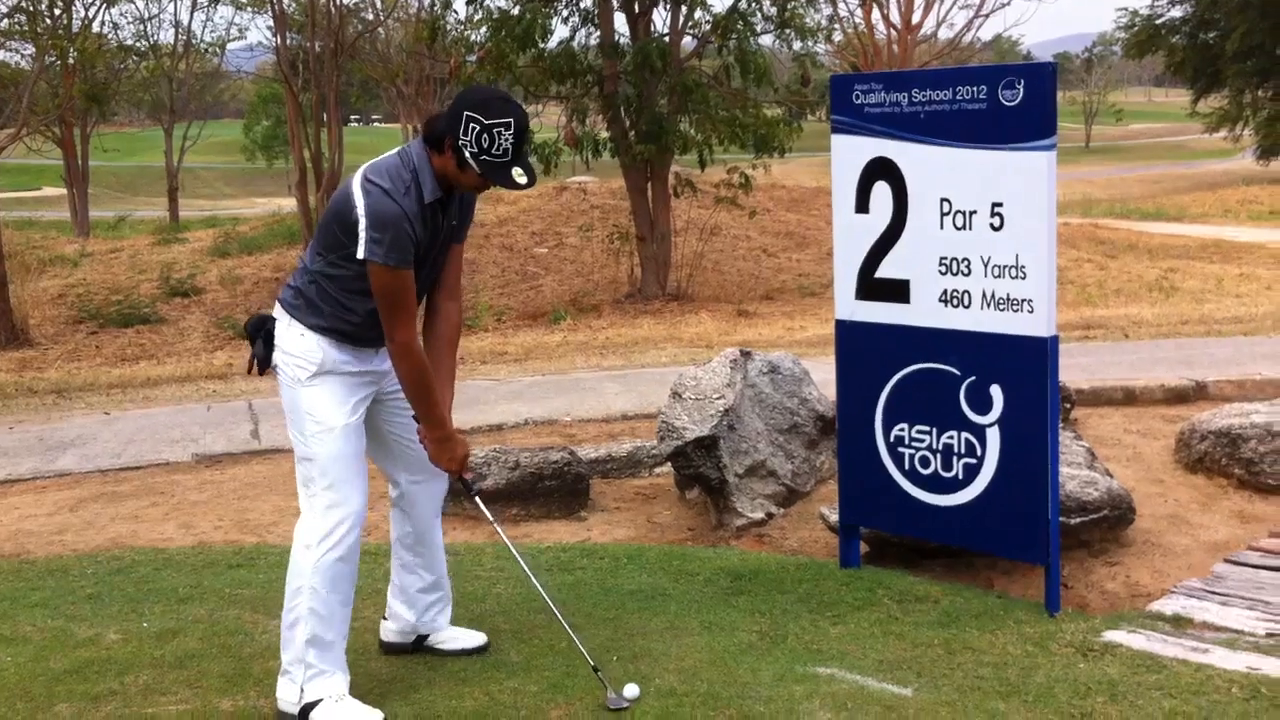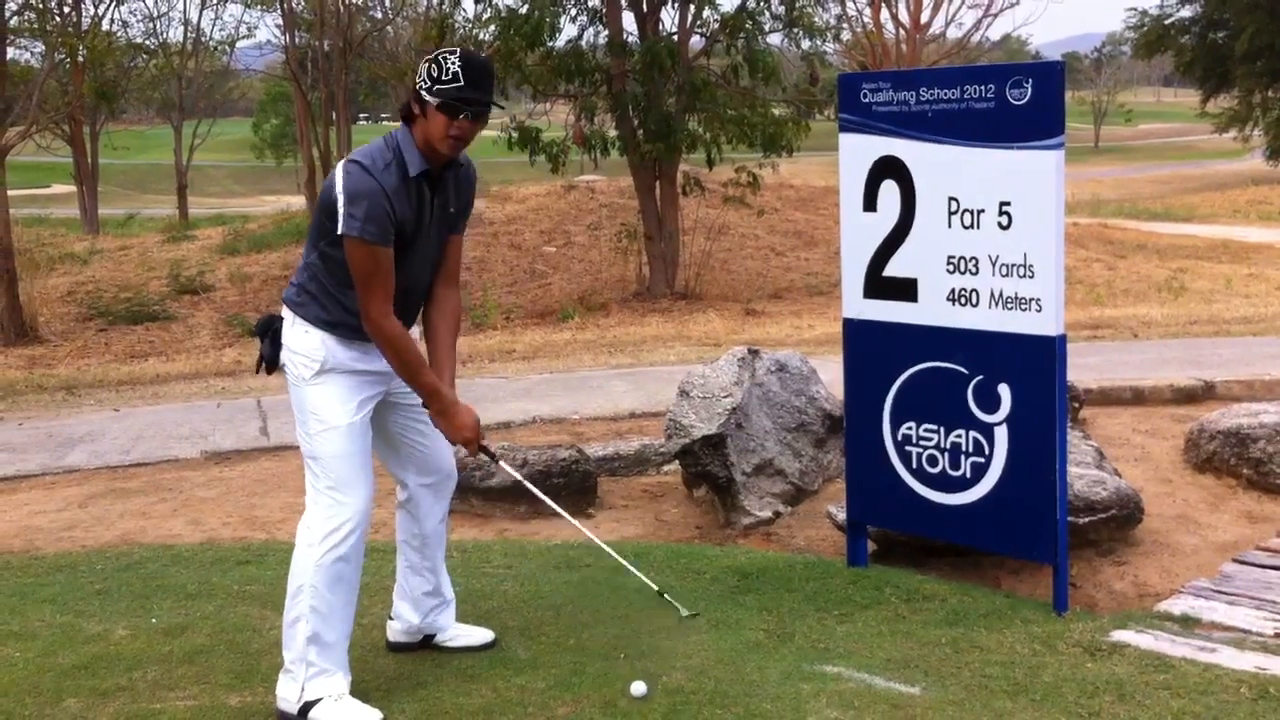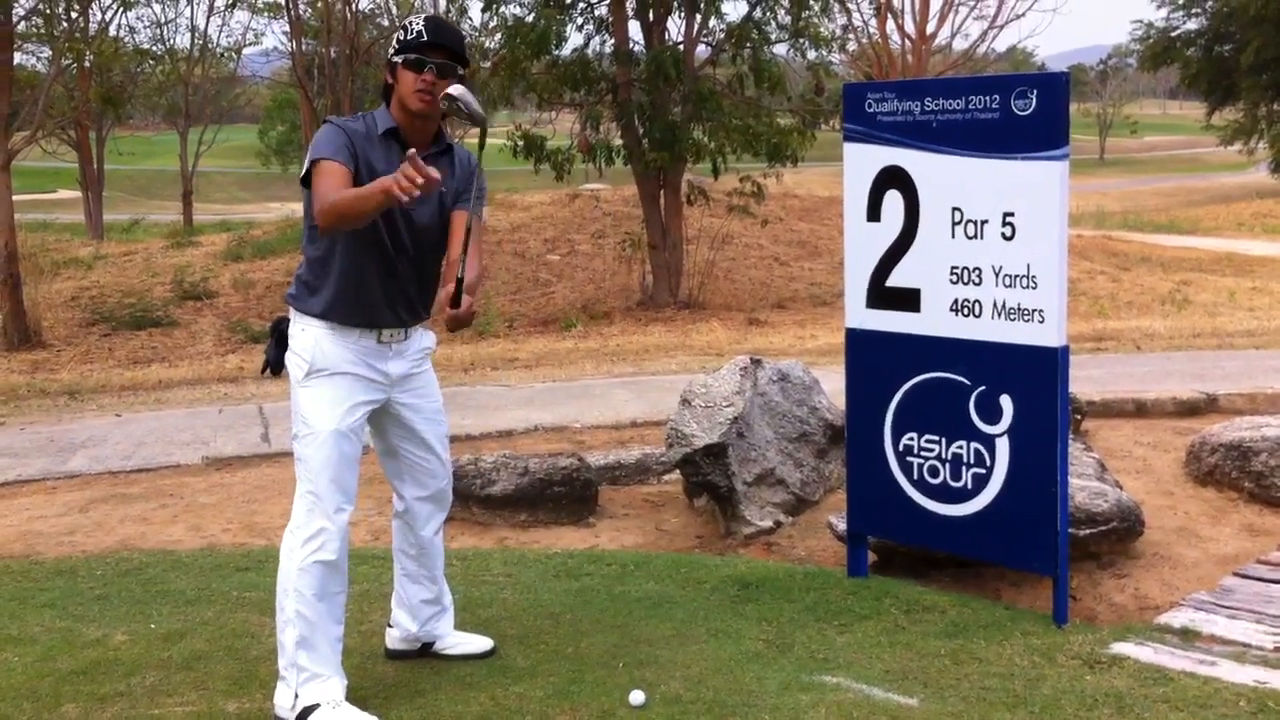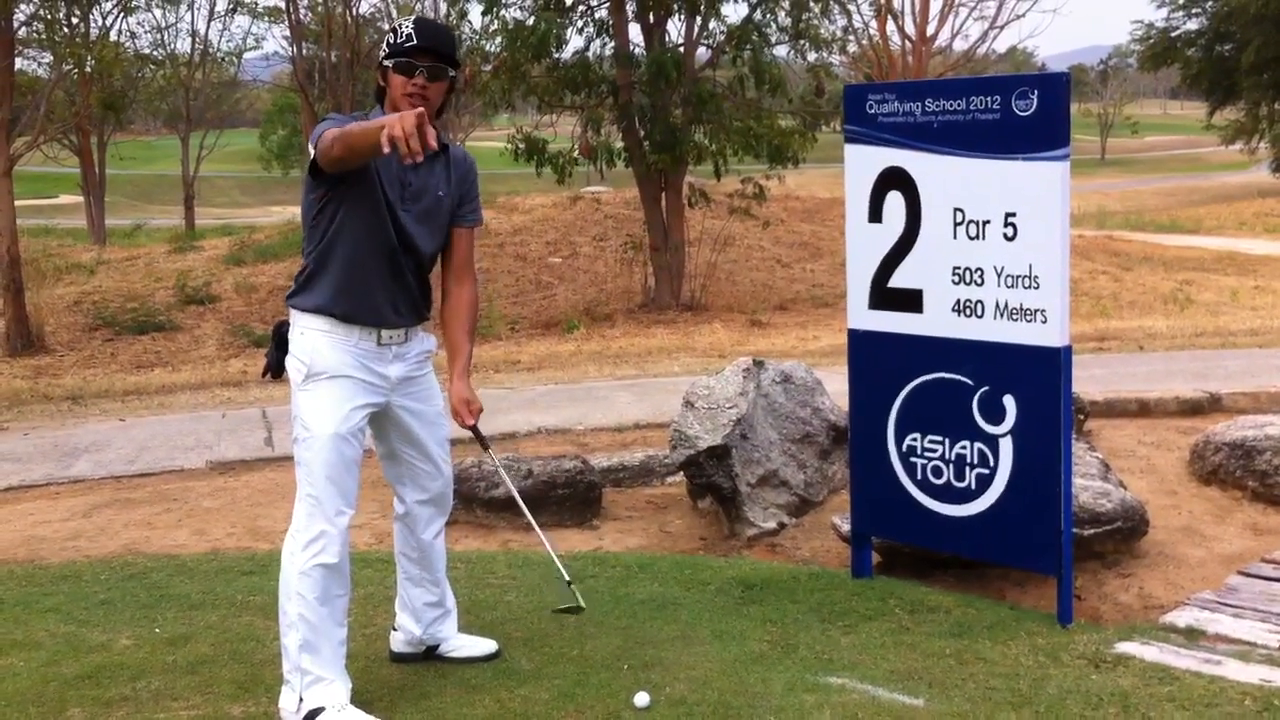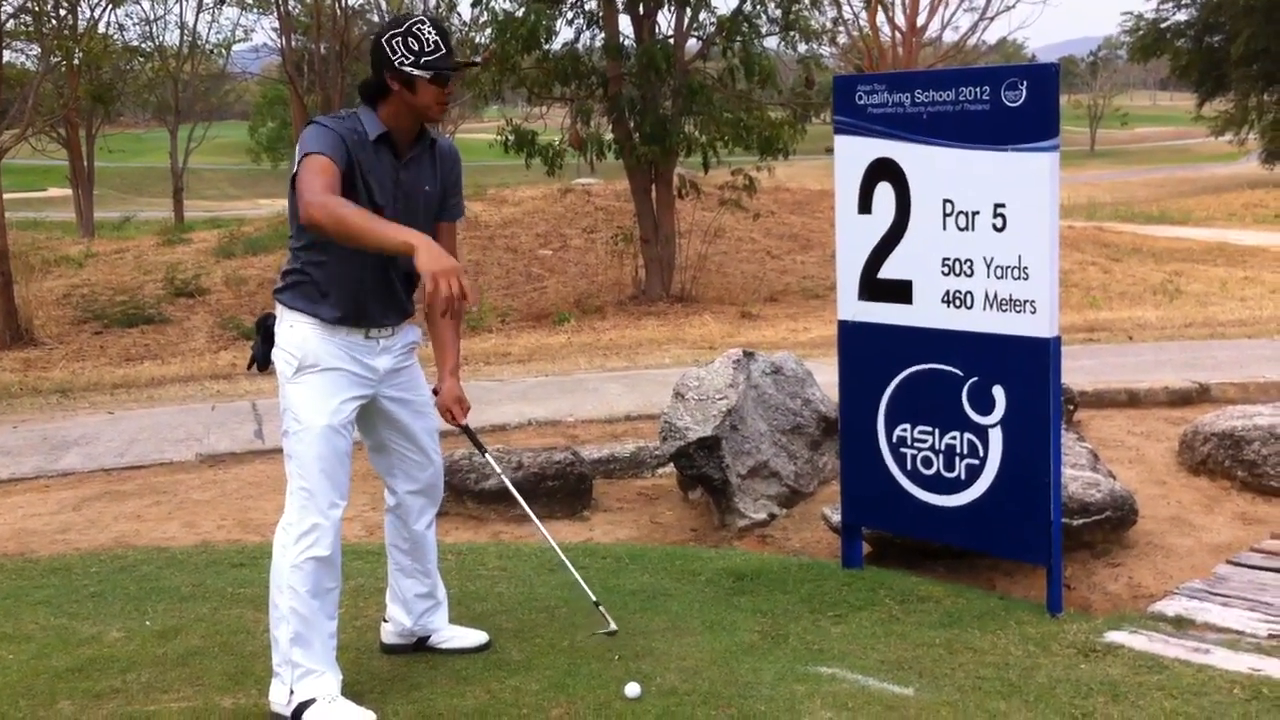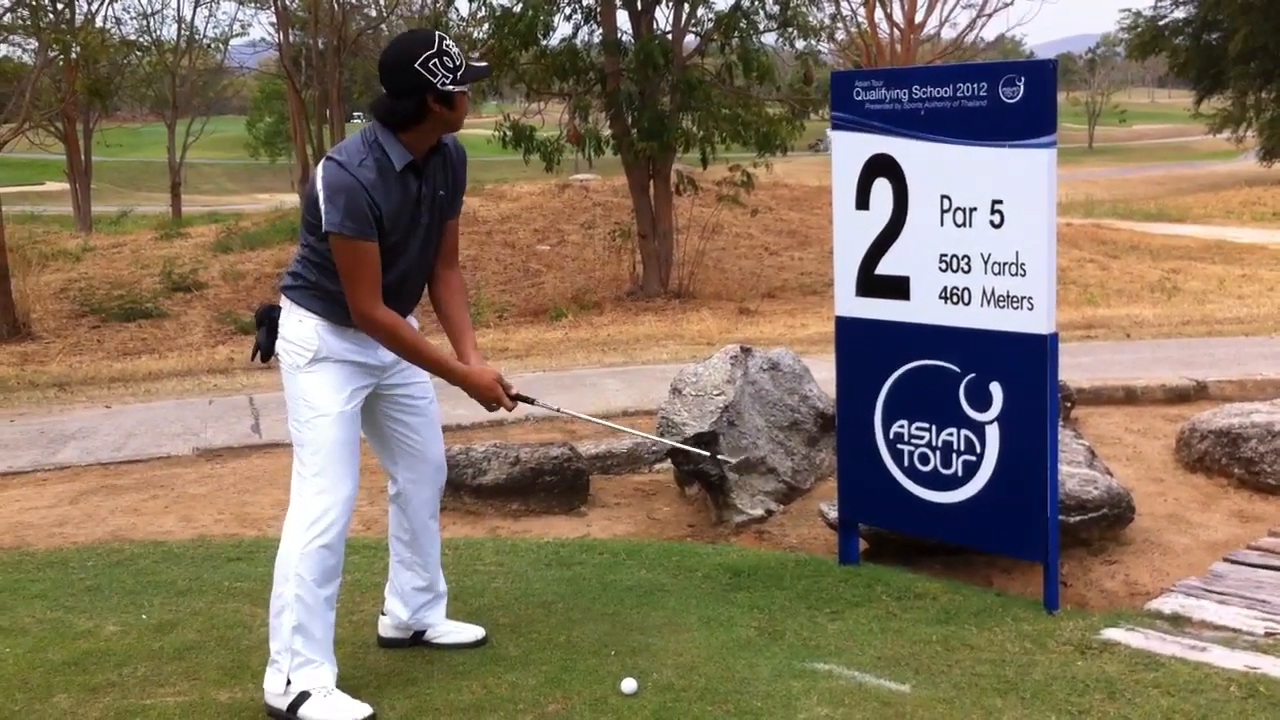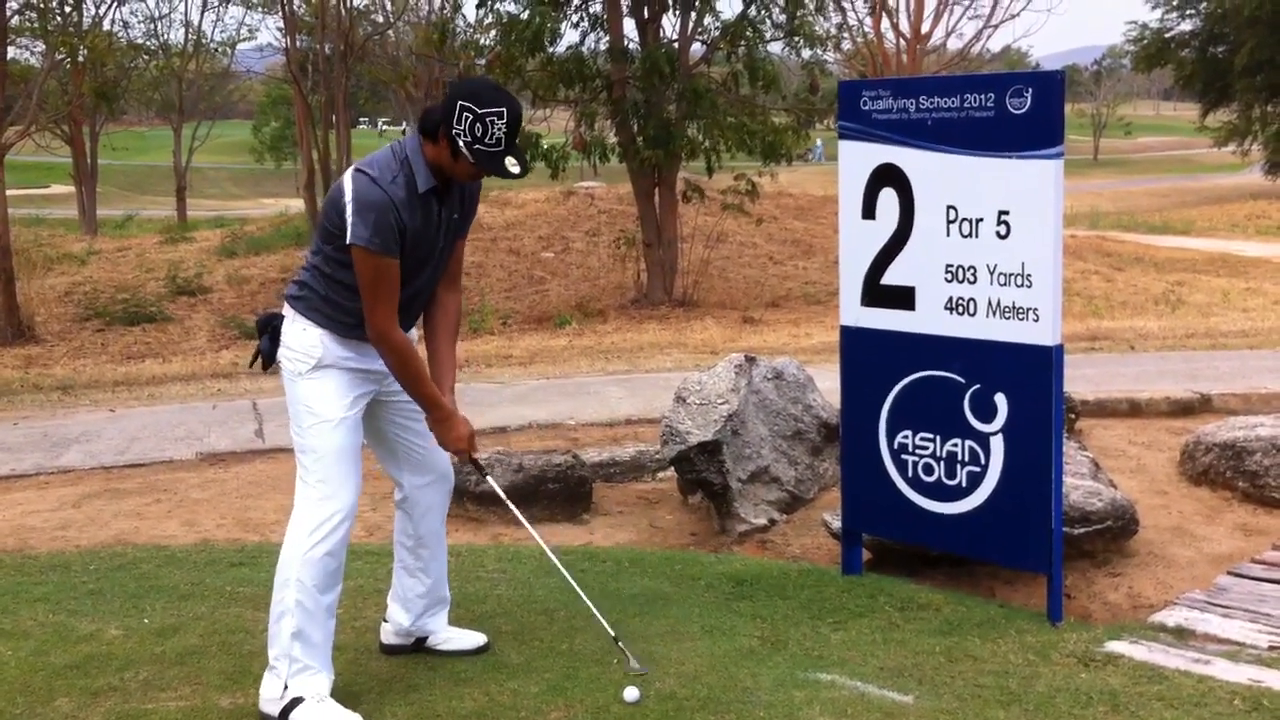
dt=0.7s
person 1, frame 1
left shoulder: (458, 189)
right shoulder: (385, 199)
left elbow: (445, 303)
right elbow: (404, 334)
left wrist: (442, 415)
right wrist: (441, 432)
left hip: (375, 349)
right hip: (319, 350)
left knee: (422, 477)
right knee: (337, 509)
left ankle: (414, 620)
person 1, frame 2
left shoulder: (459, 177)
right shoulder: (367, 179)
left elbow: (444, 286)
right elbow: (377, 314)
left wrist: (446, 393)
right wrist: (445, 404)
left hip: (394, 345)
right hip: (328, 349)
left knee: (432, 477)
right knee: (342, 506)
left ankle: (421, 618)
person 1, frame 3
left shoulder: (461, 165)
right shoulder: (341, 137)
left elbow: (464, 252)
right elbow: (328, 212)
left wrist: (463, 294)
right wrist: (388, 186)
left hip: (408, 346)
right hip: (333, 346)
left knee: (428, 489)
right knee: (324, 513)
left ankle: (418, 625)
person 1, frame 4
left shoulder: (458, 168)
right shoulder: (341, 137)
left elbow: (459, 278)
right elbow: (341, 148)
left wrist: (460, 375)
right wrist: (387, 127)
left hip: (410, 346)
right hip: (333, 347)
left knee: (428, 492)
right knee: (324, 516)
left ankle: (424, 628)
person 1, frame 5
left shoulder: (442, 159)
right shoulder: (328, 137)
left elbow: (446, 273)
right elbow: (319, 208)
left wrist: (449, 371)
right wrist: (418, 242)
left hip: (394, 340)
right hip: (321, 343)
left knee: (418, 483)
right knee: (316, 510)
left ankle: (414, 620)
person 1, frame 6
left shoulder: (449, 160)
right shoulder: (348, 176)
left elbow: (445, 267)
right elbow: (367, 309)
left wrist: (472, 357)
right wrist: (459, 376)
left hip: (391, 335)
right hip: (325, 339)
left knee: (422, 473)
right knee: (326, 499)
left ankle: (413, 615)
person 1, frame 7
left shoulder: (461, 184)
right shoulder: (375, 190)
left elbow: (446, 290)
right elbow: (382, 325)
left wrist: (446, 393)
right wrist: (441, 414)
left hip: (387, 346)
right hip: (325, 347)
left knee: (429, 477)
right knee: (329, 504)
left ankle: (414, 621)
